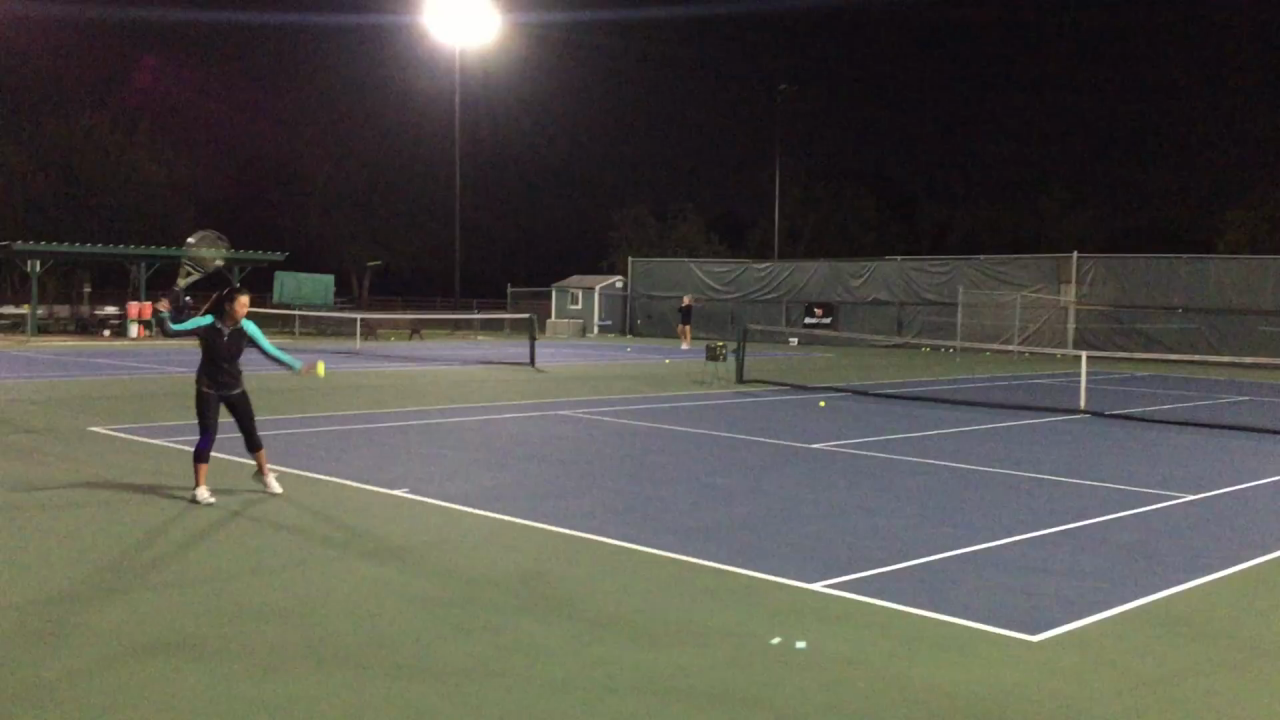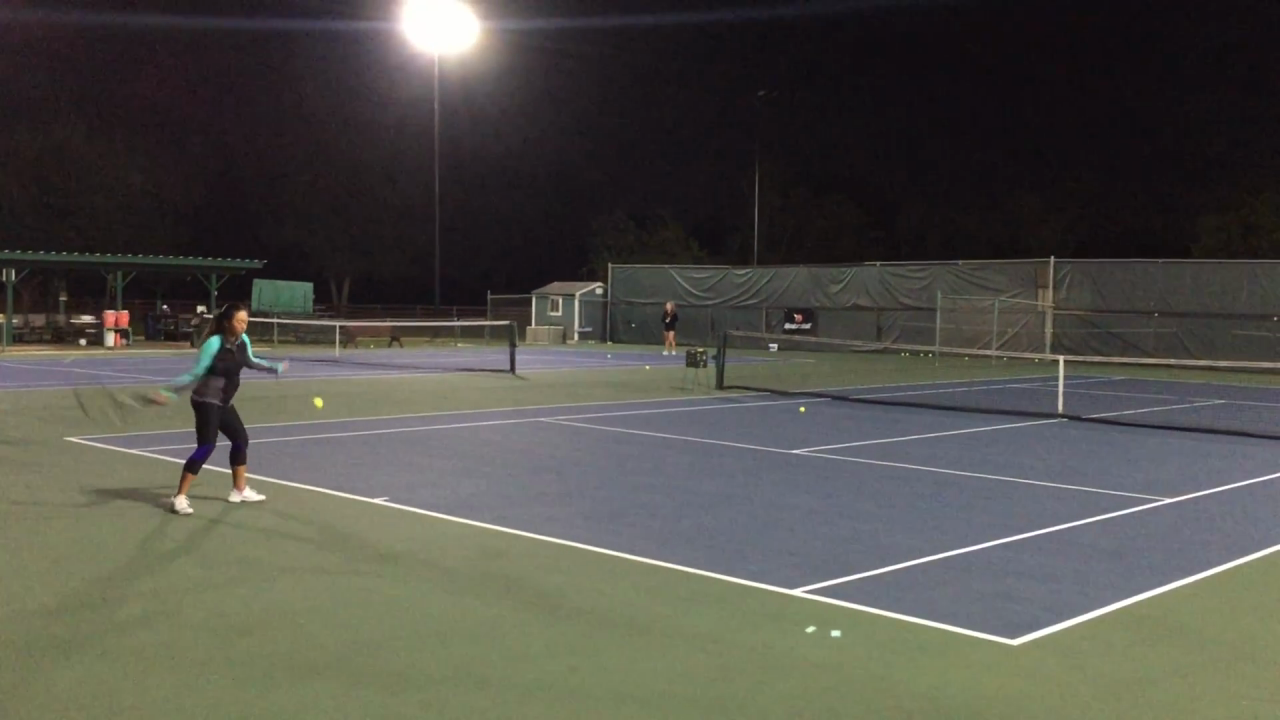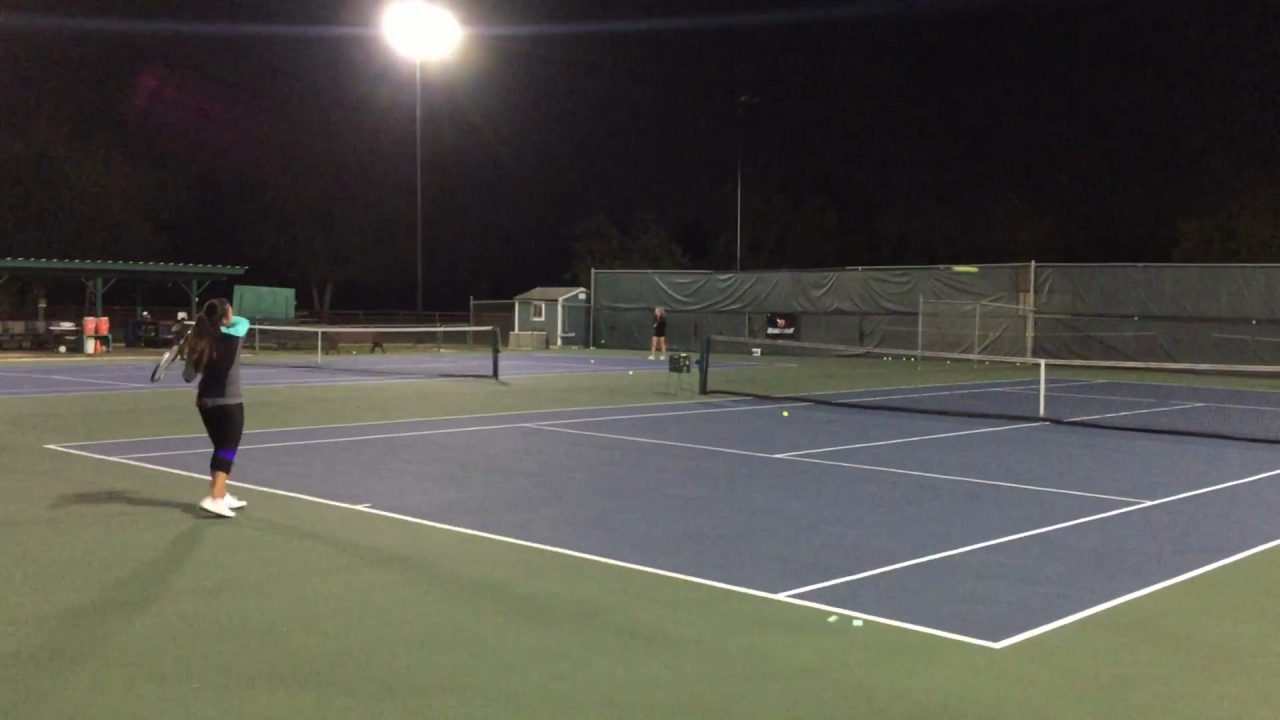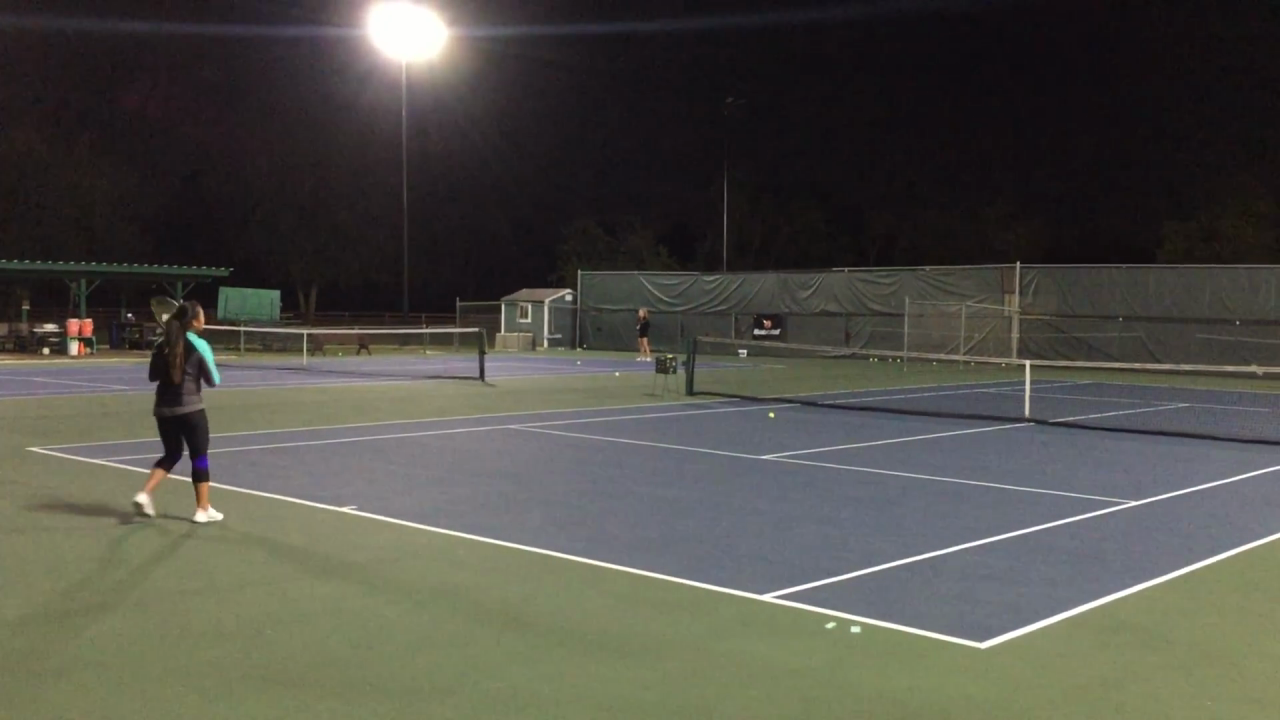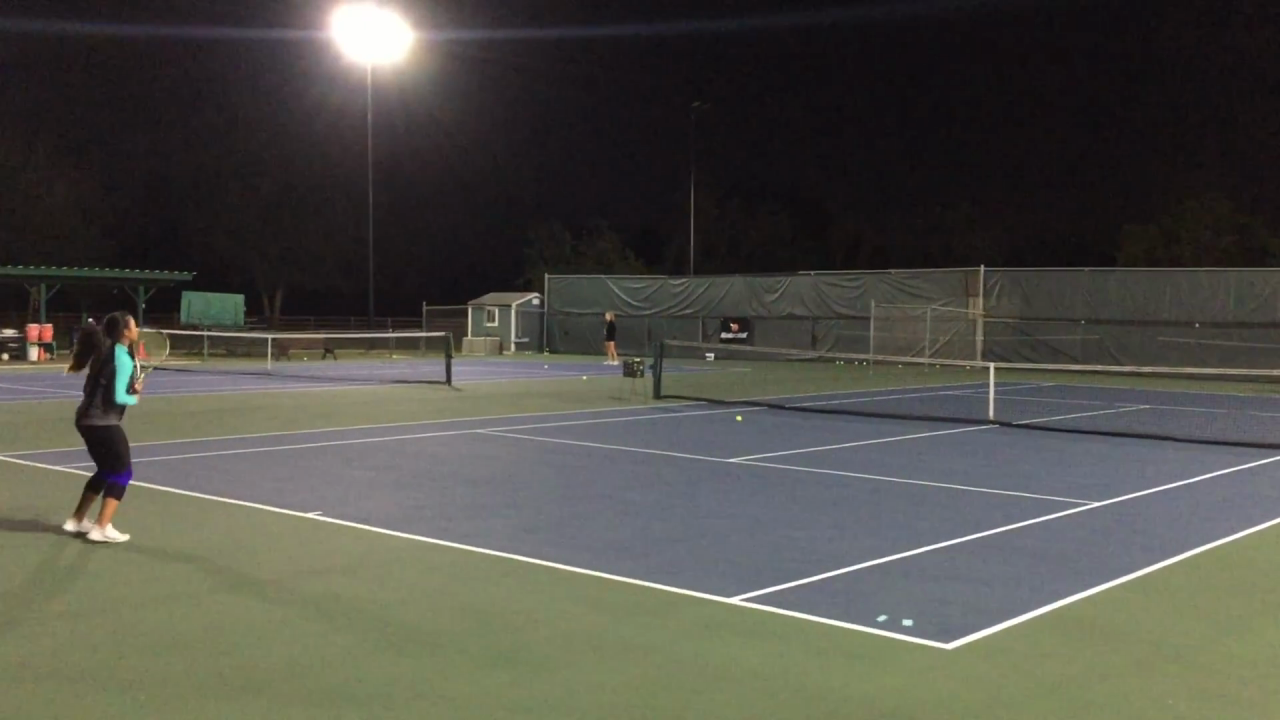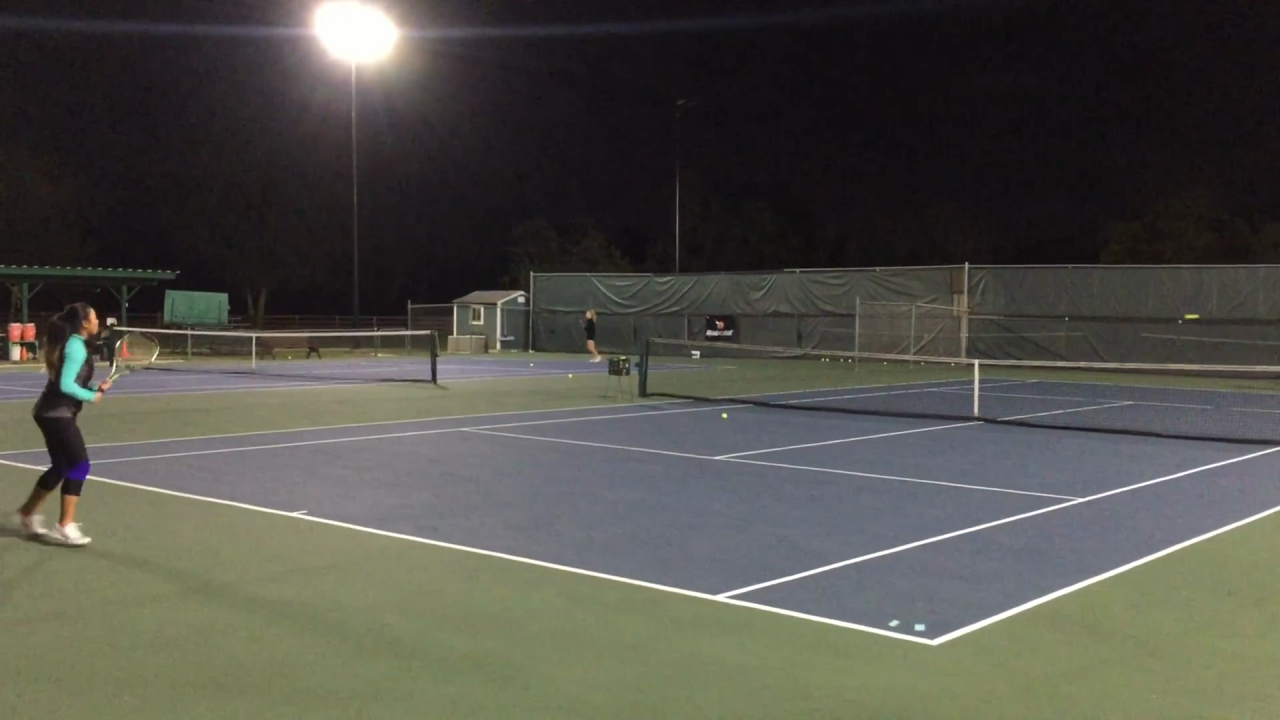
dt=0.5s
person 1, frame 1
left shoulder: (248, 328)
right shoulder: (206, 323)
left elbow: (271, 352)
right elbow: (170, 331)
left wrist: (298, 367)
right wrist: (163, 313)
left hip: (234, 388)
right hip: (208, 389)
left knee: (250, 432)
right knee: (208, 436)
left ankle: (264, 473)
right ankle: (200, 488)
person 1, frame 2
left shoulder: (243, 341)
right shoulder: (214, 344)
left elbow: (249, 362)
right elbow: (196, 374)
left wrist: (275, 368)
right wrist: (170, 393)
left hip: (223, 402)
right hip: (207, 401)
left knee: (240, 440)
right knee: (206, 447)
left ankle: (240, 490)
right ankle: (180, 497)
person 1, frame 3
left shoulder: (197, 341)
right shoulder: (236, 335)
left elbow: (188, 377)
right elbow: (244, 320)
right wrist: (230, 320)
left hip: (206, 401)
right hip: (230, 402)
left knee: (220, 449)
right knee: (228, 451)
left ankle: (222, 497)
right ankle: (214, 498)
person 1, frame 4
left shoulder: (162, 345)
right shoulder: (200, 346)
left elbow: (153, 377)
right elbow: (213, 382)
left hip: (164, 409)
right hip: (190, 409)
left knee: (172, 454)
right knee: (199, 457)
left ankle: (145, 495)
right ankle: (203, 509)
person 1, frame 5
left shoulder: (103, 352)
right shoulder: (124, 359)
right elbow: (118, 398)
left wrist: (131, 389)
right wrist: (133, 399)
left hip: (87, 420)
right hip: (104, 422)
left knee: (106, 471)
right knee: (123, 472)
left ankle: (77, 520)
right ankle: (101, 527)
person 1, frame 6
left shoulder: (71, 345)
right shoulder: (77, 348)
right elbow: (65, 385)
left wrist: (95, 388)
right wrist: (91, 396)
left hip: (53, 414)
right hip: (57, 415)
left knee: (61, 467)
right knee: (80, 465)
left ankle: (27, 514)
right ankle: (65, 526)
